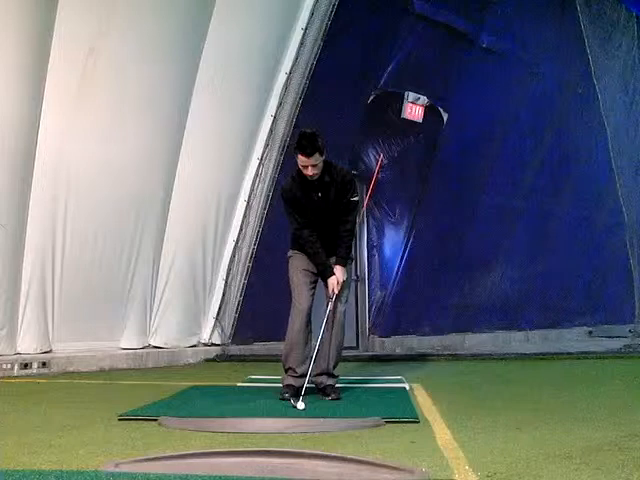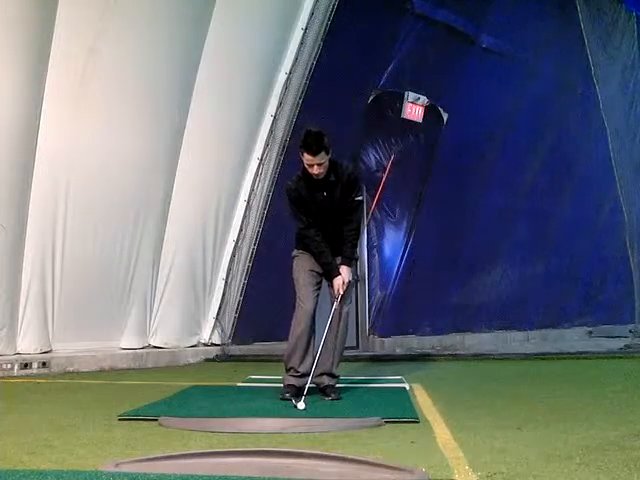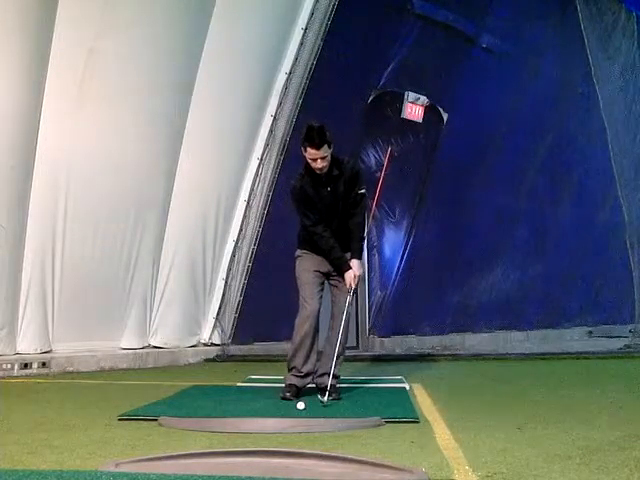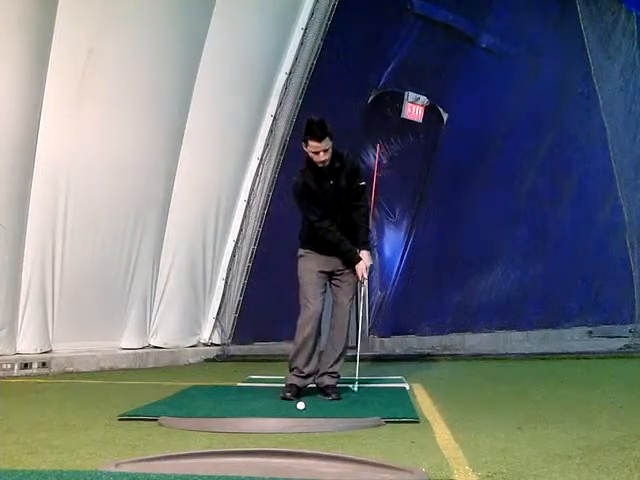
dt=0.5s
person 1, frame 1
left shoulder: (343, 179)
right shoulder: (291, 189)
left elbow: (347, 224)
right elbow: (305, 233)
left wrist: (340, 264)
right wrist: (326, 272)
left hip: (337, 255)
right hip: (304, 254)
left knee: (337, 312)
right knee: (300, 309)
left ankle: (325, 377)
right ankle: (293, 378)
person 1, frame 2
left shoulder: (348, 178)
right shoulder: (296, 188)
left elbow: (352, 223)
right elbow: (310, 232)
left wrist: (346, 264)
right wrist: (332, 272)
left hip: (341, 255)
right hip: (308, 254)
left knee: (341, 312)
right knee: (305, 310)
left ankle: (326, 378)
right ankle: (294, 378)
person 1, frame 3
left shoulder: (350, 172)
right shoulder: (300, 186)
left elbow: (356, 216)
right elbow: (317, 230)
left wrist: (355, 258)
right wrist: (343, 267)
left hip: (345, 253)
right hip: (311, 254)
left knee: (341, 314)
right knee: (309, 311)
left ankle: (327, 377)
right ankle: (296, 378)
person 1, frame 4
left shoulder: (350, 167)
right shoulder: (302, 183)
left elbow: (360, 209)
right elbow: (322, 225)
left wrist: (363, 249)
right wrist: (354, 258)
left hip: (347, 254)
right hip: (314, 253)
left knee: (342, 315)
right knee: (311, 313)
left ankle: (327, 378)
right ankle: (297, 377)
